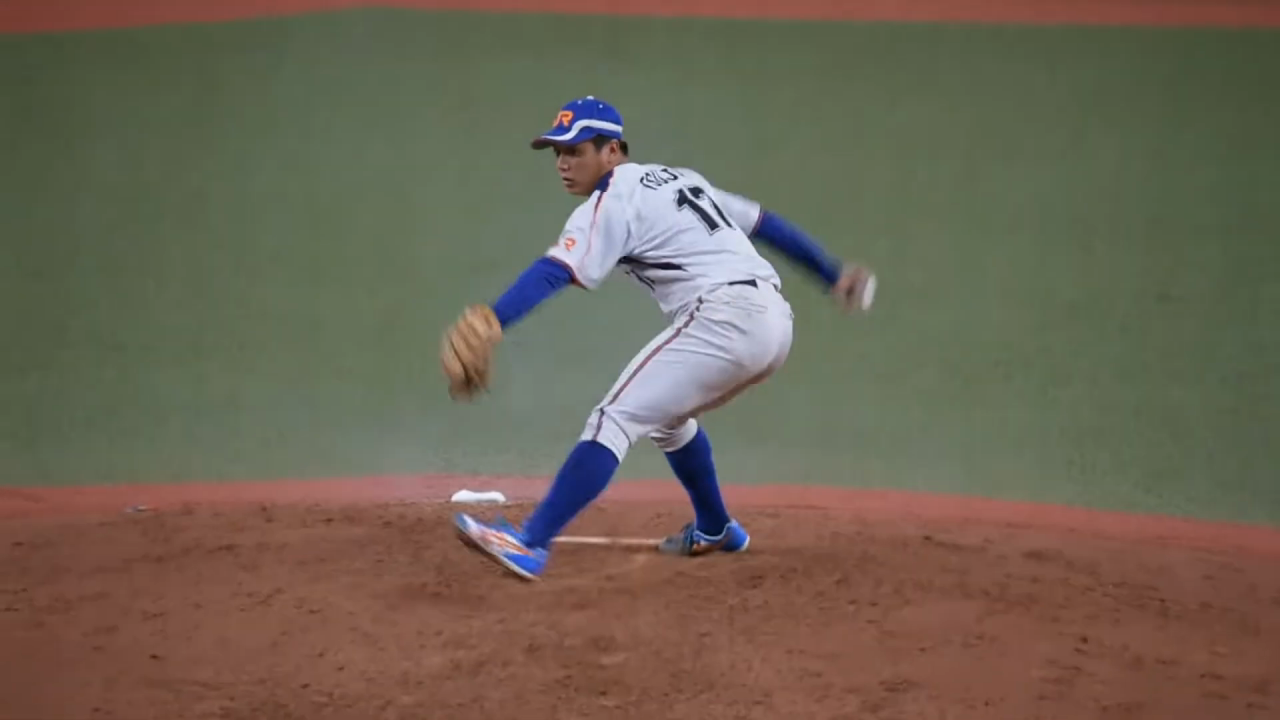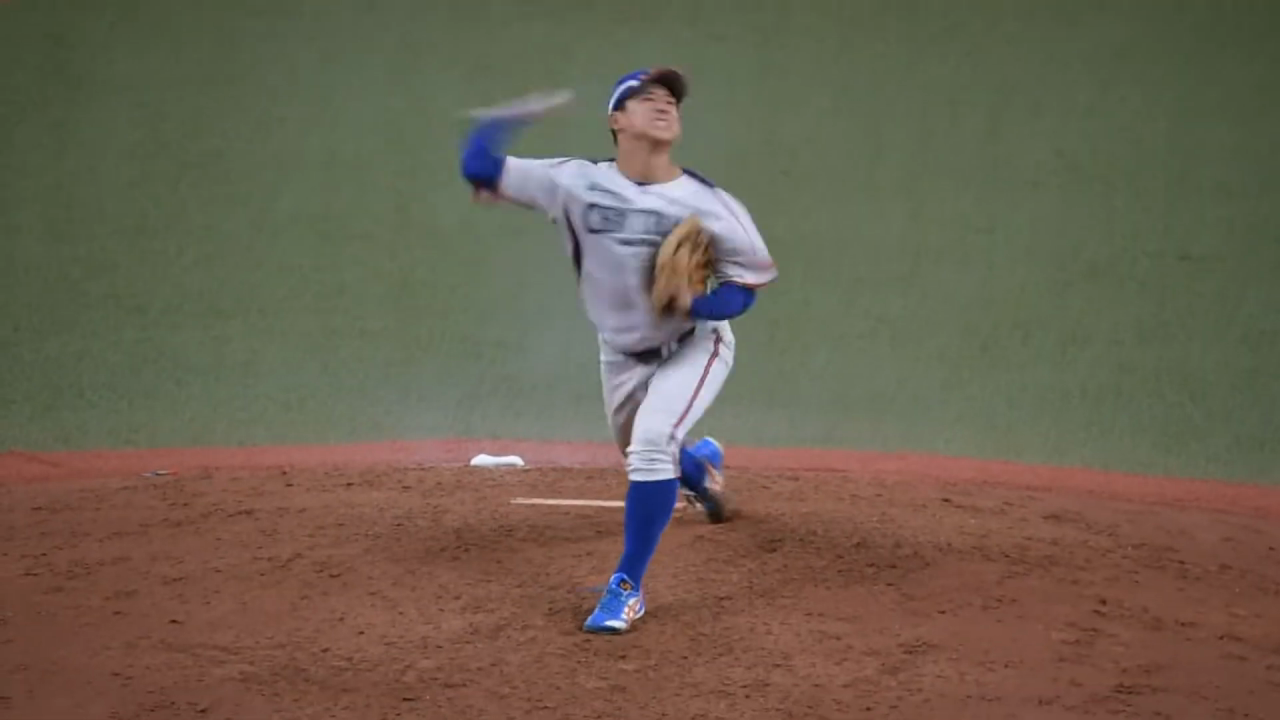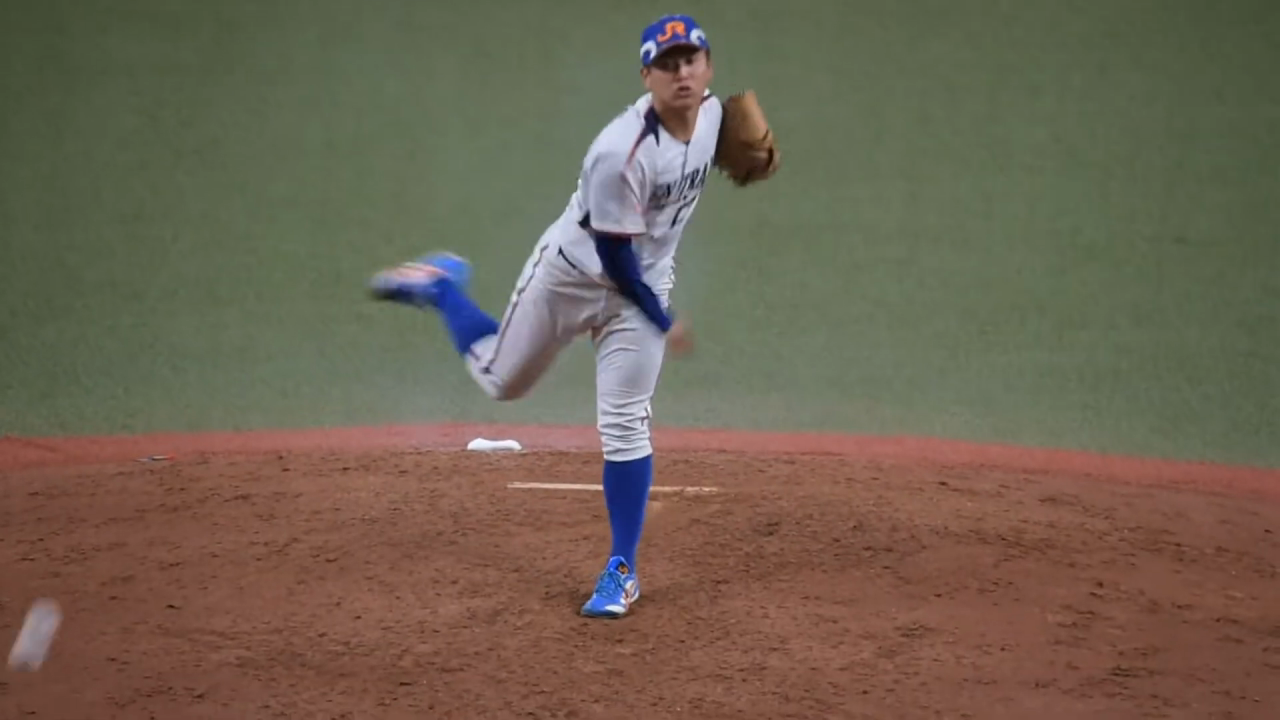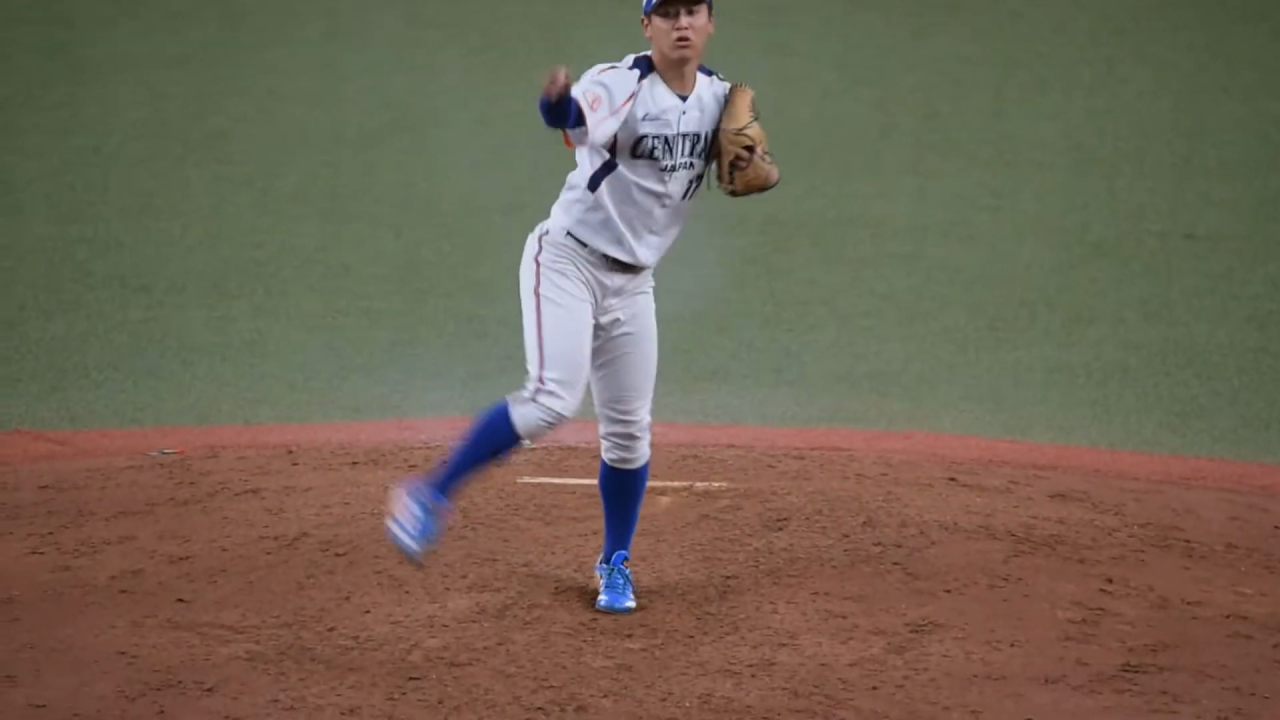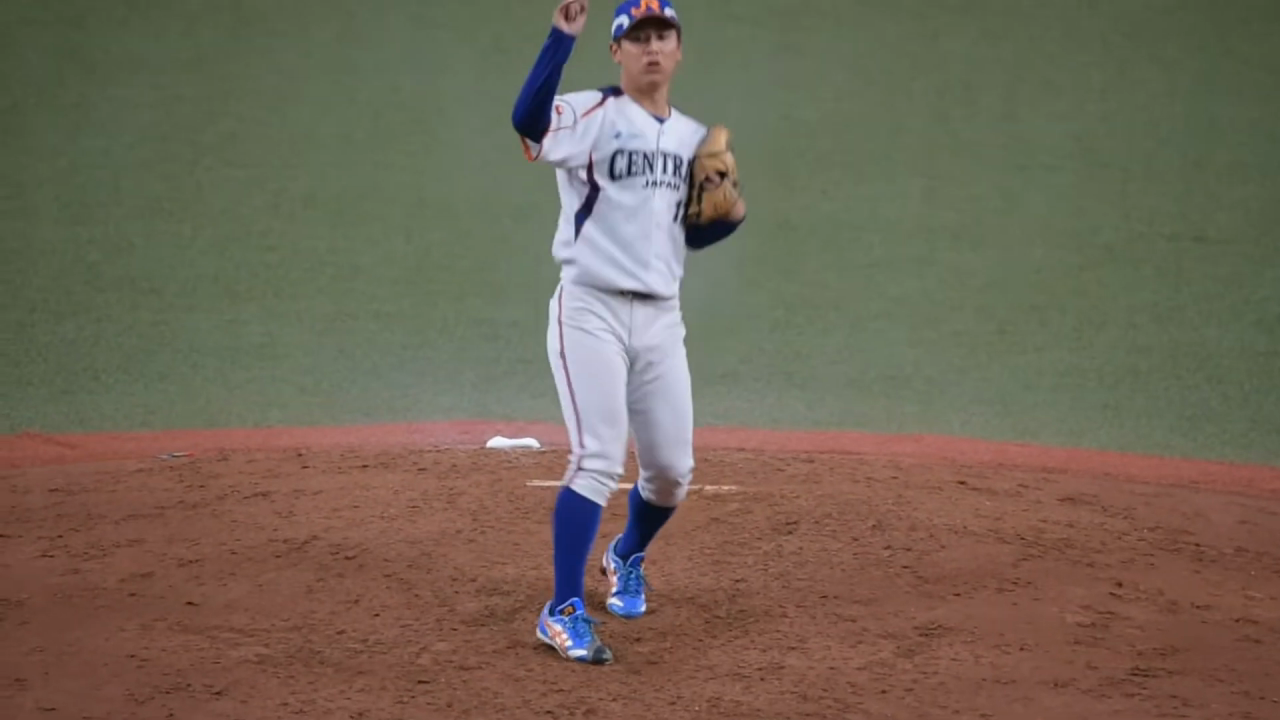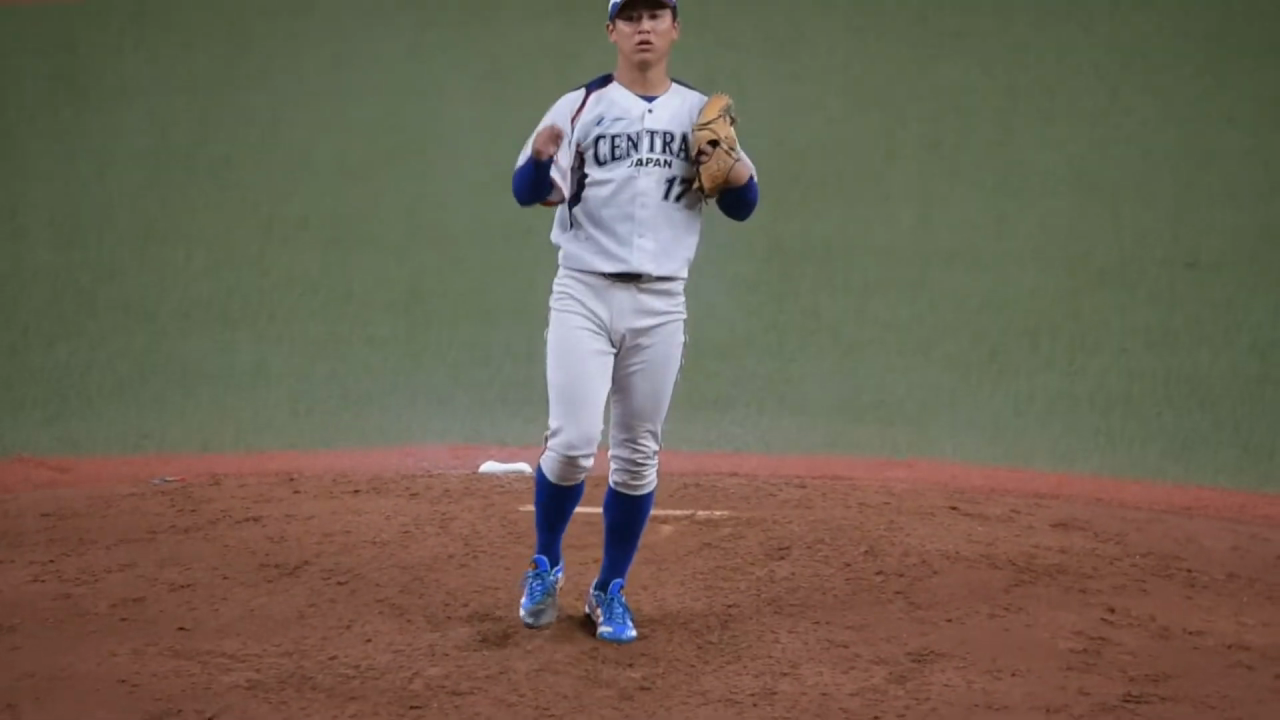
dt=0.3s
person 1, frame 1
left shoulder: (607, 204)
right shoulder: (678, 178)
left elbow: (549, 275)
right elbow: (767, 224)
right wrist: (835, 274)
left hip: (729, 320)
right hip: (770, 320)
left knee: (615, 419)
right knee: (668, 416)
left ankle: (529, 542)
right ankle: (716, 530)
person 1, frame 2
left shoulder: (712, 204)
right shoulder: (573, 181)
left elbow: (748, 286)
right elbow: (478, 171)
left wrist: (696, 307)
left hip: (695, 349)
right hip: (627, 355)
left knee: (654, 445)
right knee: (644, 459)
left ankle: (626, 586)
right ankle: (699, 462)
person 1, frame 3
left shoulder: (714, 112)
right shoulder: (624, 149)
right elbow: (612, 253)
right wrist: (662, 321)
left hip: (646, 285)
right hip: (571, 277)
left knee: (624, 424)
right knee: (498, 379)
left ankle: (623, 569)
right ankle: (441, 282)
person 1, frame 4
left shoulder: (720, 96)
right shoulder: (617, 85)
left elbow: (729, 161)
right elbow: (572, 116)
left wrist: (753, 171)
right wrist: (559, 96)
left hip: (631, 283)
right hip: (567, 259)
left knee: (630, 433)
right knee: (553, 399)
left ankle: (616, 563)
right ankle: (430, 495)
person 1, frame 5
left shoulder: (694, 138)
right shoulder: (589, 116)
right elbow: (528, 121)
left wrist: (730, 217)
left hip: (661, 323)
right hip: (588, 315)
left knee: (673, 473)
right knee: (598, 461)
left ankle: (627, 557)
right ankle: (563, 609)
person 1, frame 6
left shoulder: (701, 111)
right shoulder: (579, 107)
left elbow: (742, 208)
right elbow: (528, 193)
left wrist: (737, 177)
right wrist: (542, 160)
left hip: (660, 304)
right hip: (582, 295)
left knee: (637, 455)
right knee: (570, 443)
left ankle: (609, 591)
right ankle: (546, 563)
